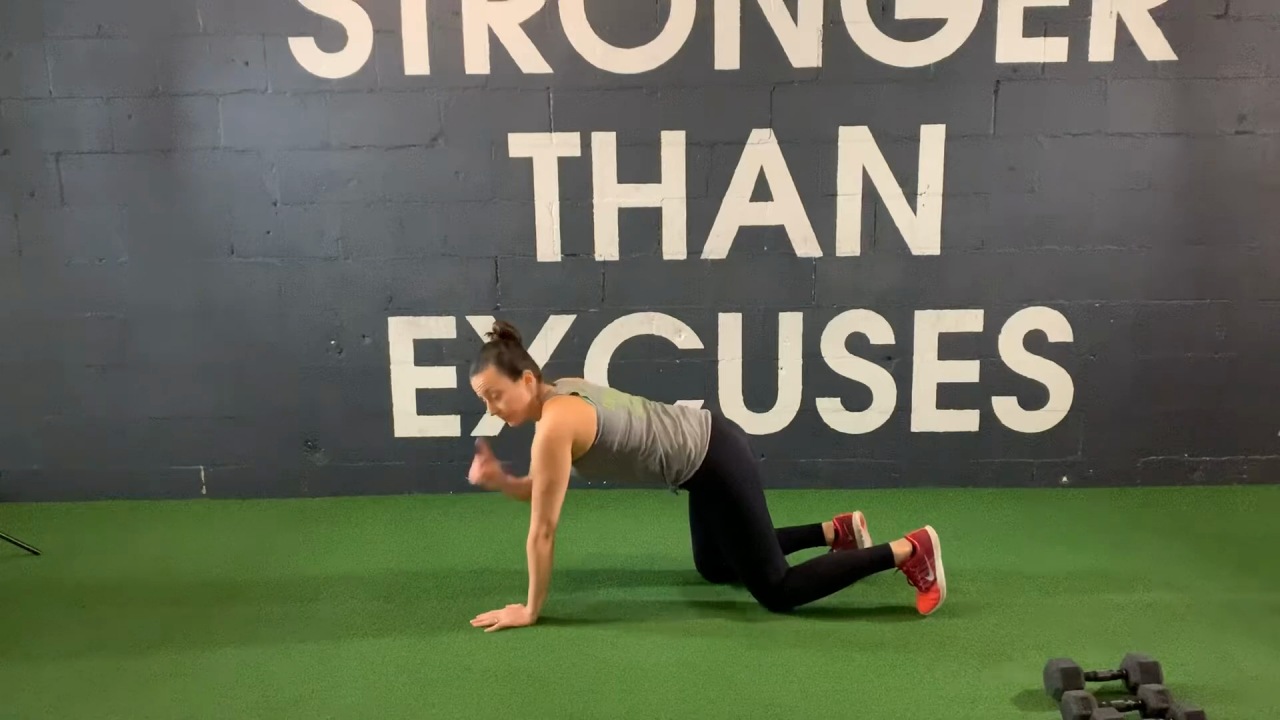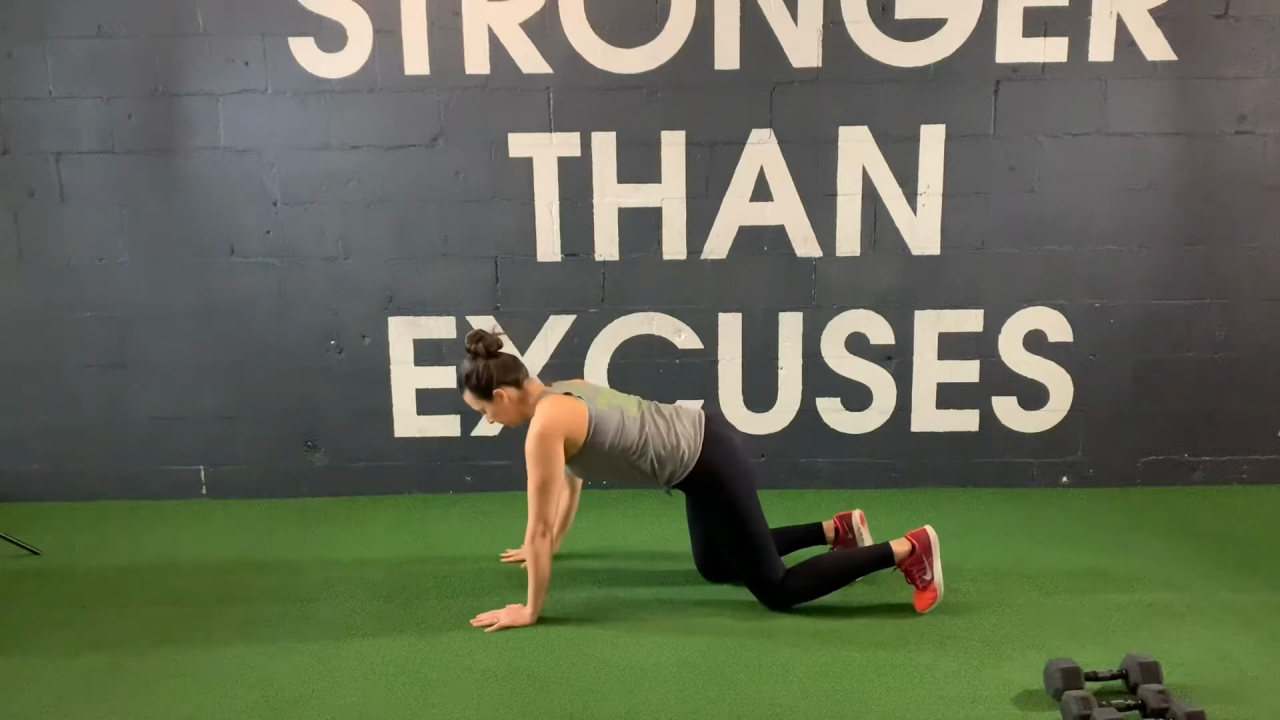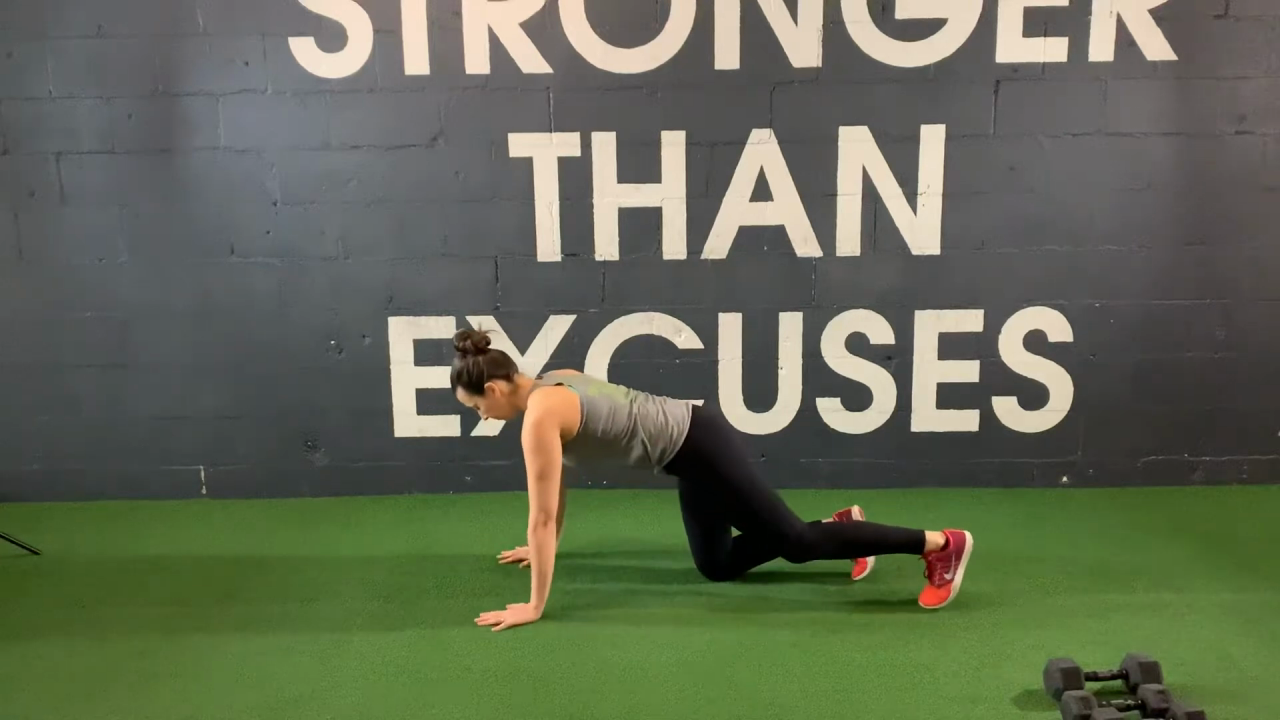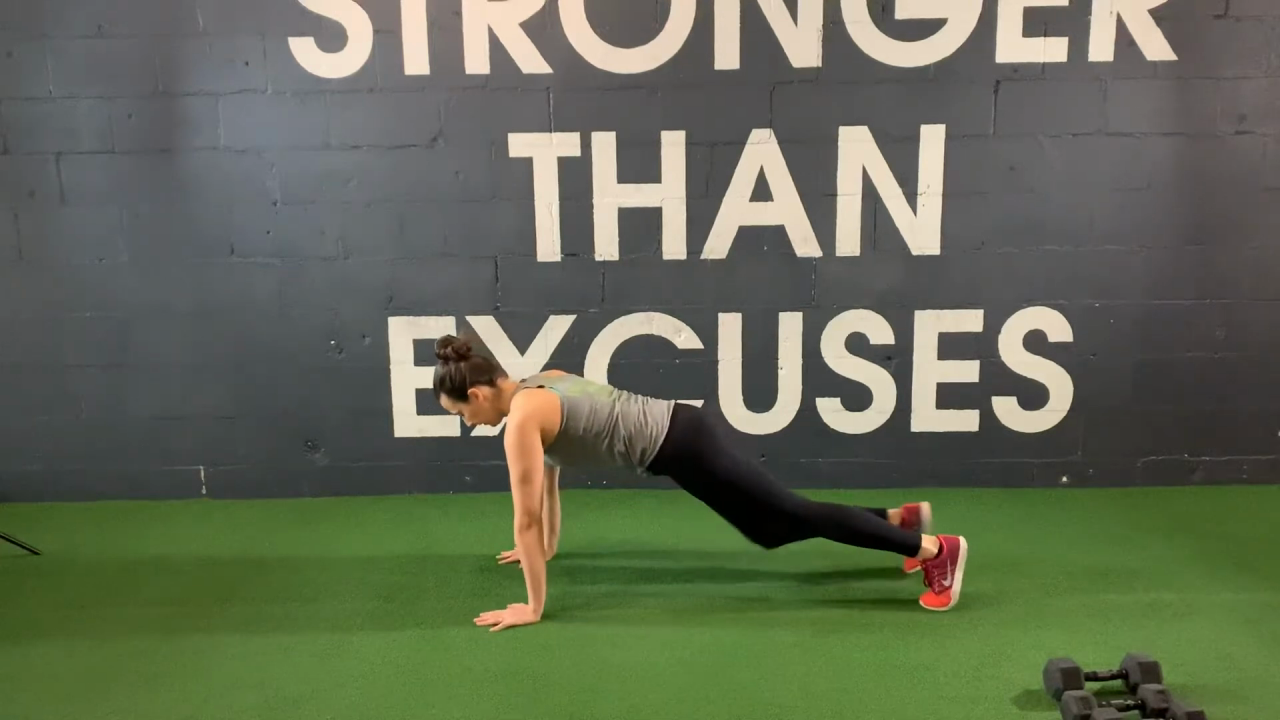
dt=0.4s
person 1, frame 1
left shoulder: (554, 425)
right shoulder: (555, 395)
left elbow: (542, 530)
right elbow: (540, 490)
left wrist: (530, 610)
right wrist: (496, 478)
left hip: (715, 462)
right hip: (709, 443)
left knee: (777, 592)
right knee: (715, 567)
left ankle: (910, 550)
right ankle: (837, 532)
person 1, frame 2
left shoulder: (544, 424)
right shoulder: (561, 393)
left elbow: (538, 526)
right elbow: (571, 480)
left wrist: (531, 609)
right wrist: (546, 548)
left hip: (707, 464)
right hip: (705, 441)
left knee: (775, 590)
right knee: (716, 567)
left ankle: (908, 549)
right ankle: (838, 529)
person 1, frame 3
left shoulder: (538, 415)
right shoulder: (551, 384)
left elbow: (540, 517)
right elbow: (558, 479)
left wrist: (535, 607)
right wrist: (544, 546)
left hip: (697, 448)
right hip: (694, 436)
left knee: (793, 541)
right knee: (716, 565)
left ankle: (941, 544)
right ankle: (838, 523)
person 1, frame 4
left shoulder: (521, 419)
right shoulder: (539, 385)
left elbow: (526, 519)
right elbow: (549, 476)
left wrist: (534, 606)
right wrist: (548, 547)
left hip: (683, 446)
right hip: (684, 427)
left knee: (793, 512)
right knee: (772, 529)
left ankle: (936, 548)
right ankle: (900, 518)
